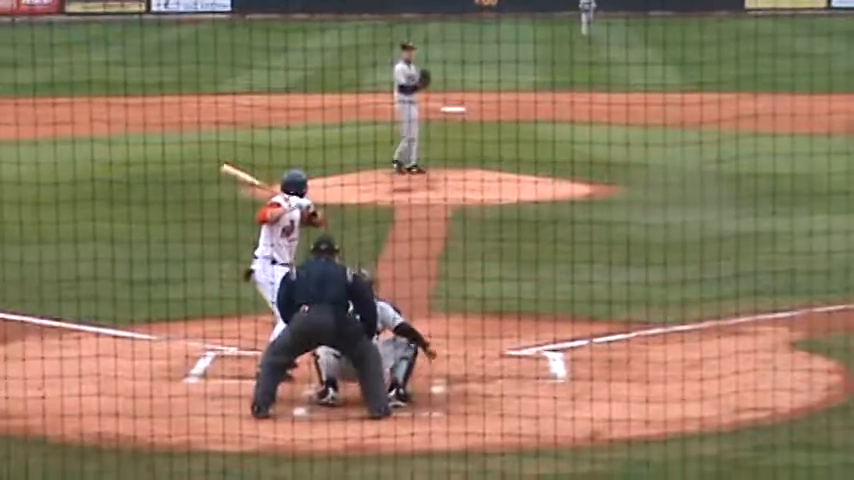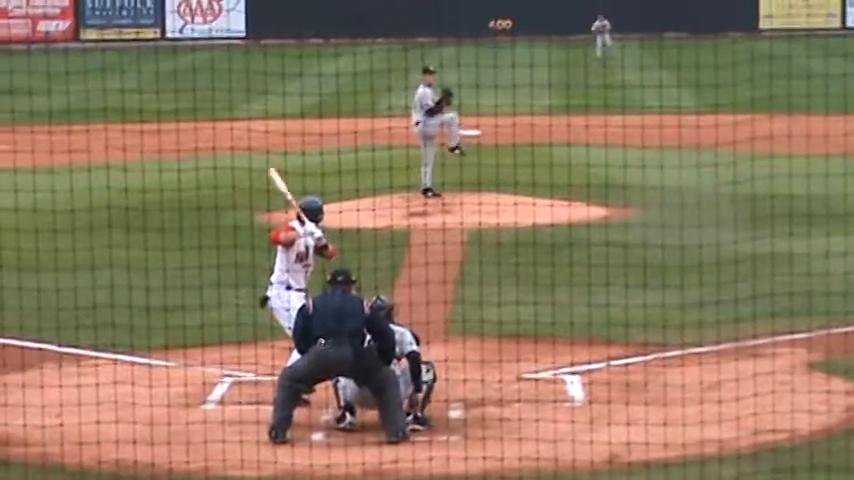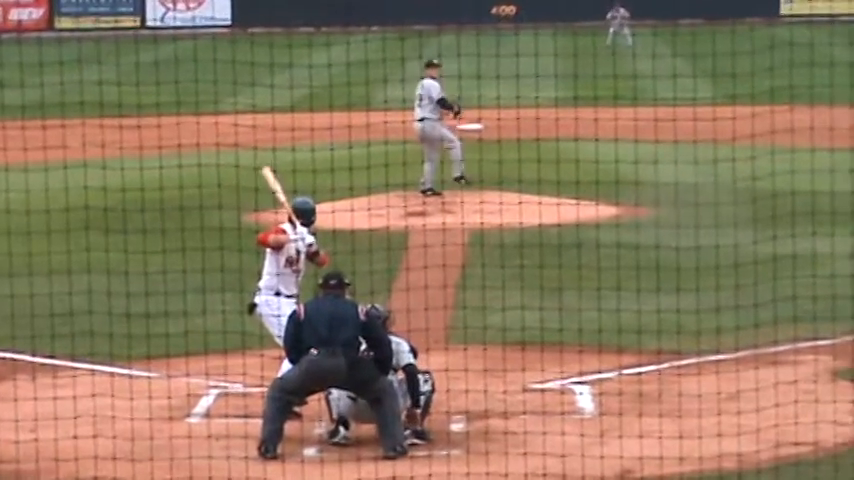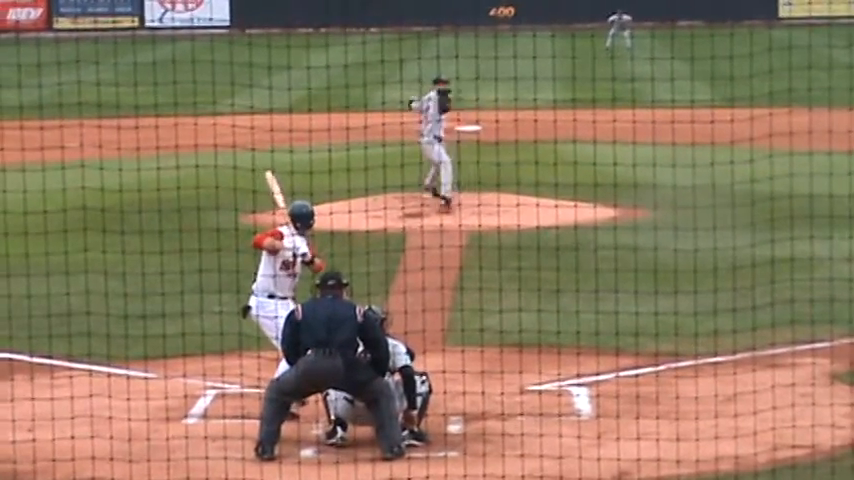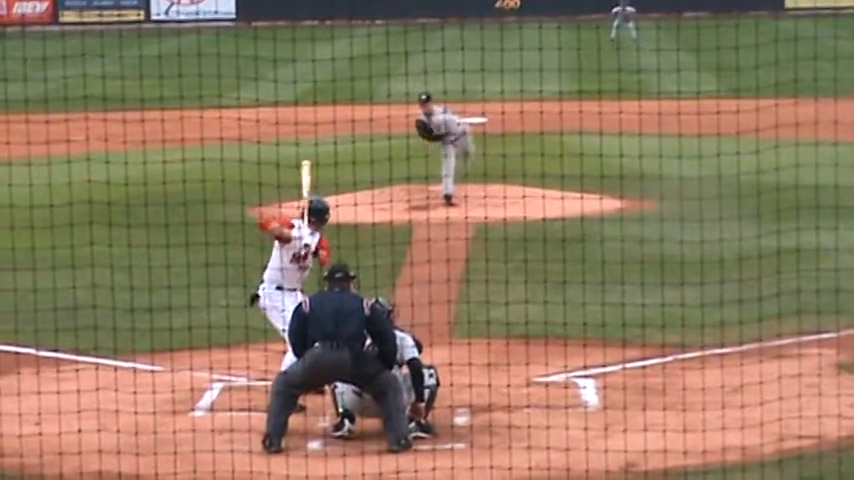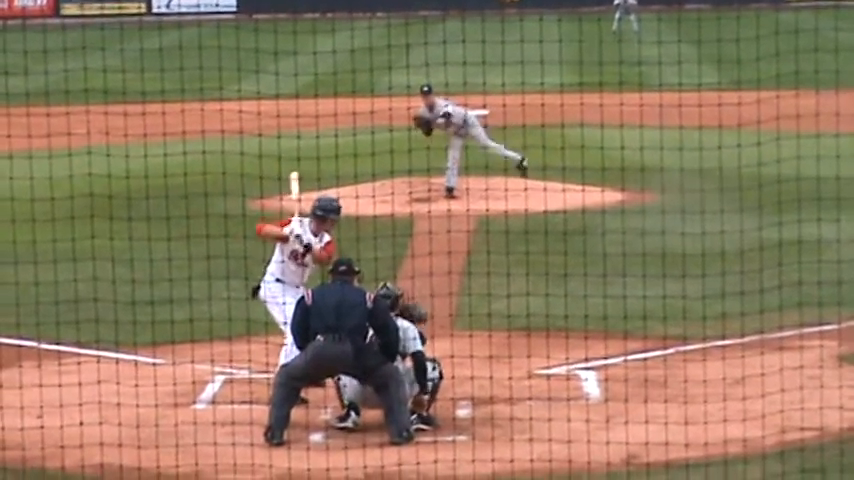
dt=0.4s
person 1, frame 1
left shoulder: (296, 209)
right shoulder: (278, 204)
left elbow: (320, 222)
right elbow: (262, 218)
left wrist: (310, 209)
right wrist: (289, 205)
left hip: (281, 268)
right hip: (269, 269)
person 1, frame 2
left shoulder: (311, 234)
right shoulder: (293, 230)
left elbow: (331, 254)
right elbow: (275, 237)
left wrist: (321, 240)
right wrist: (303, 233)
left hip: (296, 295)
right hip: (284, 296)
person 1, frame 3
left shoulder: (303, 238)
right shoulder: (282, 232)
left elbow: (322, 261)
right elbow: (263, 239)
left wrist: (313, 246)
right wrist: (293, 237)
left hip: (286, 302)
right hip: (273, 302)
person 1, frame 4
left shoulder: (302, 242)
right shoulder: (280, 235)
left elbow: (318, 267)
right elbow: (258, 241)
left wrist: (309, 256)
right wrist: (287, 245)
left hip: (285, 303)
right hip: (267, 304)
person 1, frame 5
left shoulder: (317, 237)
right shoulder: (292, 227)
left elbow: (325, 260)
right elbow: (265, 223)
left wrist: (312, 247)
right wrist: (294, 235)
left hip: (294, 293)
right hip: (274, 294)
person 1, frame 6
left shoulder: (326, 239)
right shoulder: (294, 224)
left elbow: (323, 259)
right elbow: (261, 229)
left wrist: (306, 243)
right wrist: (286, 232)
left hip: (296, 289)
right hip: (275, 287)
person 2, frame 1
left shoulder: (295, 273)
right shoulder: (347, 274)
left elbow: (284, 307)
right elbow: (367, 307)
left wrist: (296, 327)
right wrist: (367, 334)
left hip: (303, 322)
right hip: (336, 323)
left knee: (274, 356)
right knee: (368, 355)
left ankle: (260, 406)
right ankle: (379, 407)
person 2, frame 2
left shoulder: (312, 304)
right shoulder: (363, 305)
left elbow: (299, 339)
right elbow: (386, 338)
right wrist: (383, 362)
left hip: (320, 355)
right hip: (353, 355)
left knee: (288, 380)
right knee: (386, 381)
left ankle: (278, 432)
right ankle: (397, 431)
person 2, frame 3
left shoulder: (302, 311)
right shoulder: (359, 311)
left elbow: (291, 347)
right elbow: (382, 346)
right wrist: (380, 373)
left hip: (313, 365)
right hip: (348, 365)
left knee: (278, 392)
right knee: (384, 392)
left ankle: (268, 447)
right ankle: (394, 446)
person 2, frame 4
left shoulder: (299, 311)
right shoulder: (357, 312)
left elbow: (288, 348)
right elbow: (379, 347)
right wrist: (378, 374)
left hip: (310, 366)
right hip: (345, 366)
left knee: (276, 393)
right knee: (381, 394)
left ankle: (265, 448)
right ankle: (392, 447)
person 2, frame 5
left shoulder: (307, 304)
right shoulder: (365, 305)
left elbow: (296, 340)
right elbow: (387, 340)
right wrist: (386, 367)
left hip: (318, 358)
right hip: (353, 359)
left knee: (283, 385)
right knee: (389, 386)
left ankle: (273, 440)
right ankle: (399, 439)
person 2, frame 6
left shoulder: (310, 296)
right shoulder: (367, 298)
left elbow: (298, 333)
right elbow: (389, 333)
right wrist: (387, 359)
left hip: (319, 351)
right hip: (354, 352)
left knee: (285, 378)
right knee: (391, 378)
left ankle: (275, 432)
right ankle: (400, 431)
person 3, frame 1
right shoulder: (379, 305)
right elbow: (403, 329)
right wrist: (425, 346)
left hip: (339, 366)
left knee: (321, 349)
right knee: (408, 343)
left ankle: (329, 389)
right ankle: (397, 392)
person 3, frame 2
right shoulder: (400, 332)
right elbow: (414, 360)
right wrist: (418, 391)
left hip: (360, 395)
right knee: (427, 369)
left ankle: (346, 414)
right ankle: (414, 416)
person 3, frame 3
right shoulder: (397, 343)
right elbow: (411, 373)
right wrist: (415, 407)
left hip: (355, 409)
right knee: (425, 378)
left ankle: (341, 428)
right ankle: (413, 429)
person 3, frame 4
right shoulder: (394, 345)
right elbow: (407, 375)
right wrist: (411, 409)
left hip: (352, 412)
right knee: (421, 380)
left ankle: (338, 429)
right ankle: (411, 430)
person 3, frame 5
right shoulder: (402, 337)
right elbow: (415, 368)
right wrist: (419, 401)
left hip: (360, 404)
right knee: (429, 373)
left ankle: (345, 420)
right ankle: (417, 422)
person 3, frame 6
right shoulder: (406, 326)
right elbow: (419, 360)
right wrist: (423, 393)
left hip: (362, 393)
left knee: (342, 373)
right knee: (432, 367)
left ankle: (350, 412)
right ankle: (419, 415)
person 4, frame 1
left shoulder: (413, 67)
right shoulder: (399, 68)
left elbow: (415, 85)
right elbow: (402, 88)
left wrist: (421, 84)
right wrist: (417, 86)
left hip: (412, 104)
right hip: (403, 104)
left knee: (413, 135)
right knee: (408, 135)
left ankle: (411, 164)
right ankle: (397, 161)
person 4, frame 2
left shoulder: (429, 90)
right shoulder: (424, 91)
left elbow: (433, 107)
right elbow: (430, 111)
left wrist: (441, 101)
right wrist: (443, 104)
left hip: (426, 127)
right hip: (425, 125)
left knee: (428, 159)
right knee: (453, 117)
left ankle: (426, 187)
right ankle: (455, 146)
person 4, frame 3
left shoulder: (421, 85)
right shoulder: (433, 84)
right elbow: (442, 103)
left wrist: (449, 106)
right wrist: (454, 108)
left hip: (421, 125)
right hip: (429, 124)
left knee: (431, 157)
right knee: (454, 143)
left ankle: (426, 187)
right ankle: (458, 175)
person 4, frame 4
left shoulder: (426, 99)
right shoulder: (435, 96)
left elbow: (412, 105)
right elbow: (441, 92)
left wrist: (414, 101)
left hip: (435, 140)
right hip: (431, 141)
left knee: (438, 164)
right knee: (446, 164)
left ankle: (429, 184)
right ankle: (445, 198)
person 4, frame 5
left shoulder: (439, 117)
right shoulder: (424, 117)
left elbow: (439, 136)
right elbow: (427, 134)
right wrist: (423, 131)
left hip: (461, 134)
right hip: (447, 140)
left knee: (470, 153)
right knee: (448, 164)
left ankle: (466, 153)
right ankle: (448, 195)
person 4, frame 6
left shoulder: (442, 106)
right shoulder: (424, 111)
left elbow: (446, 116)
right elbow: (427, 132)
left wrist: (442, 120)
right wrist: (422, 125)
left hip: (467, 123)
right hip: (455, 131)
left knee: (488, 144)
right knee: (452, 158)
left ankle: (518, 160)
right ankle: (449, 188)
